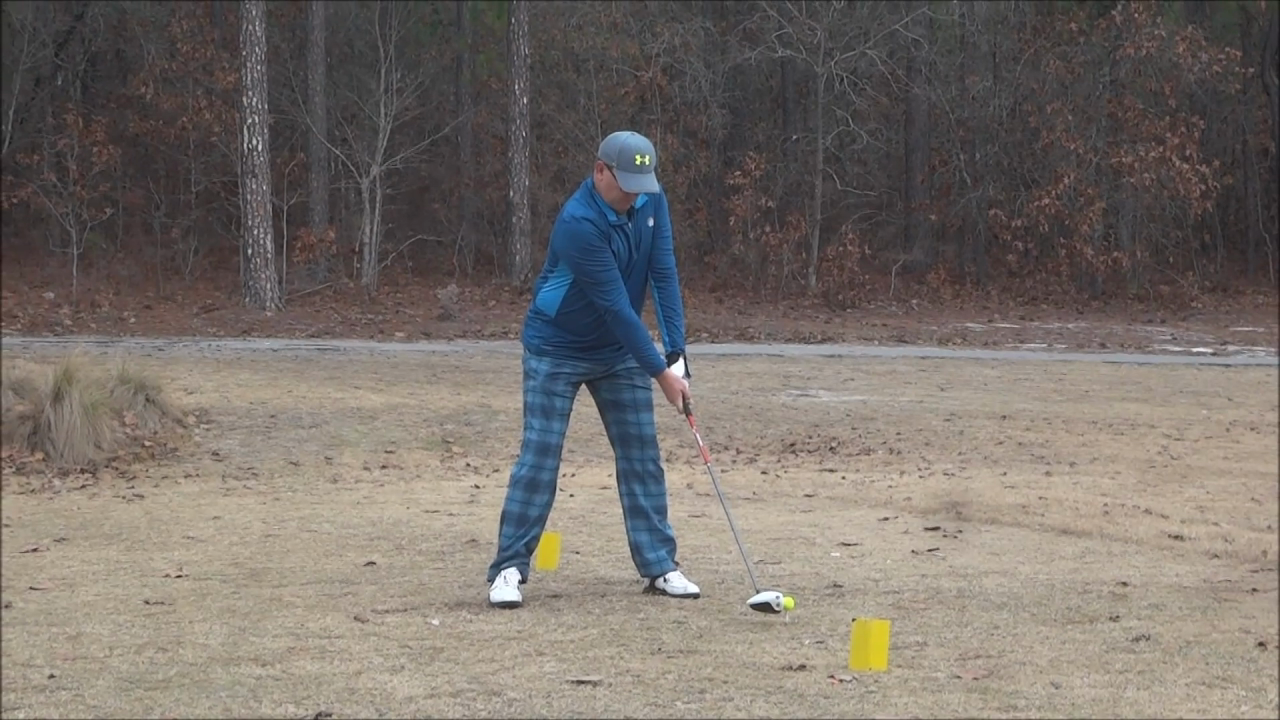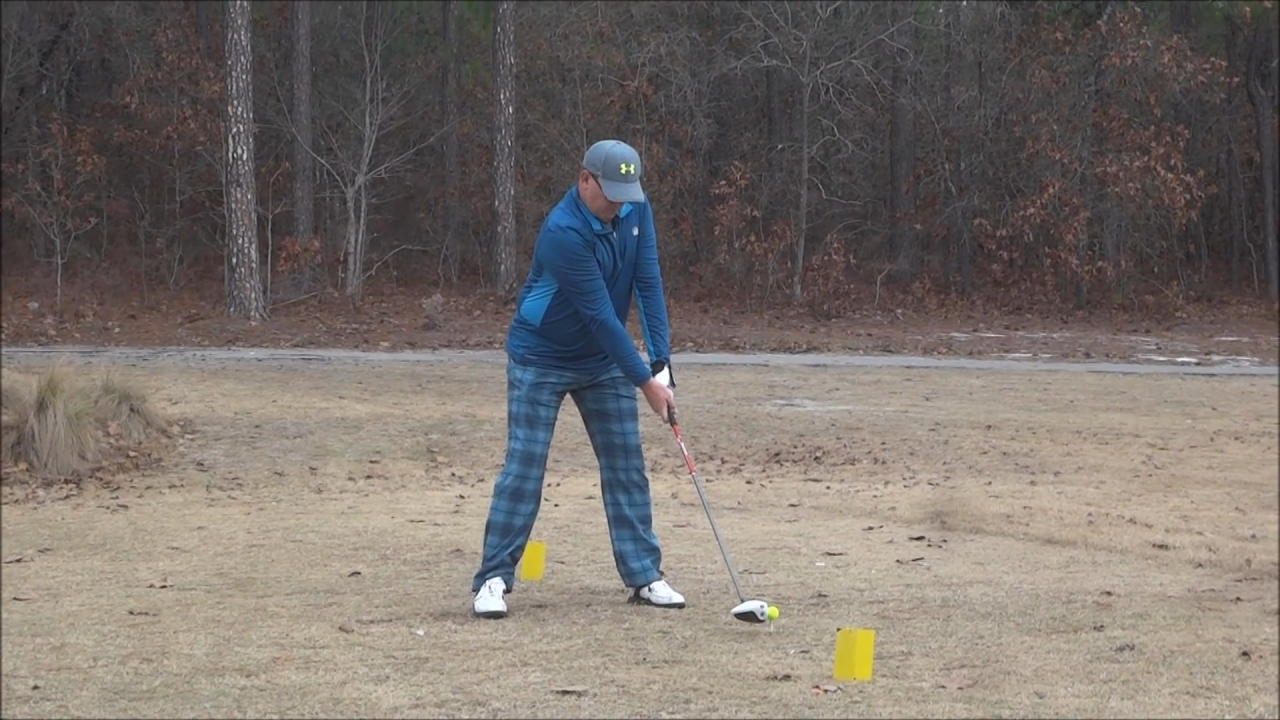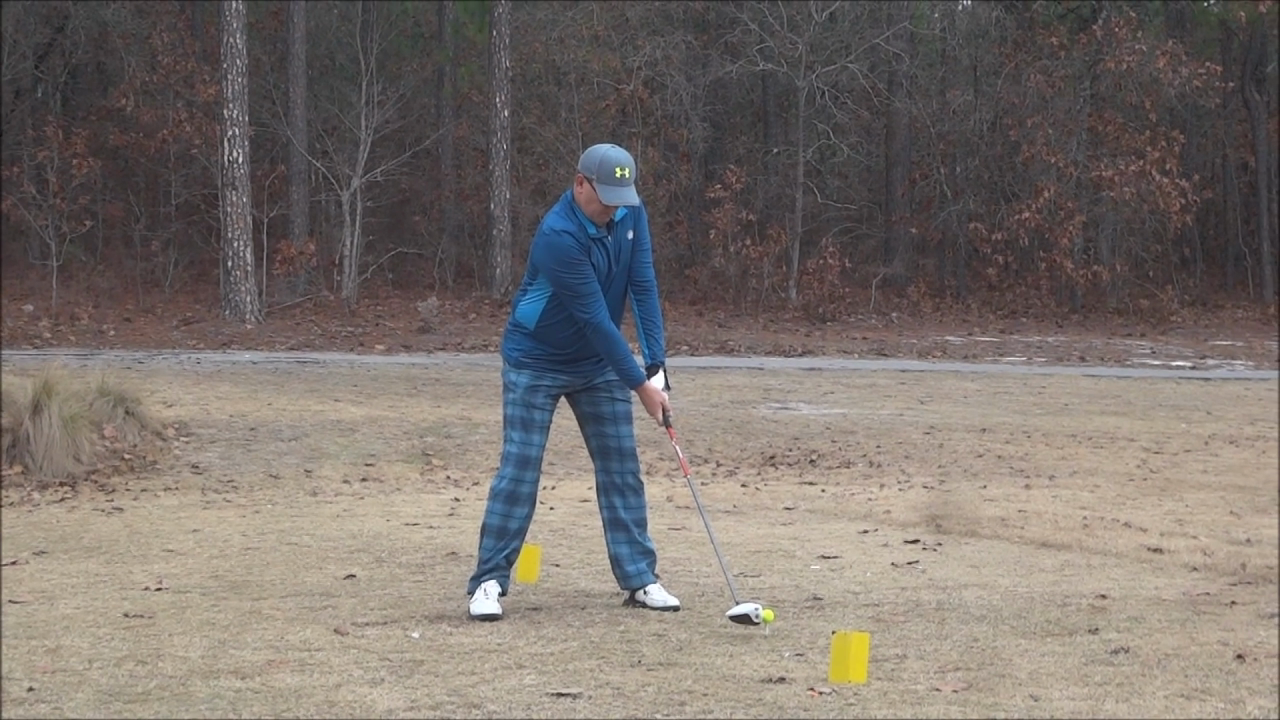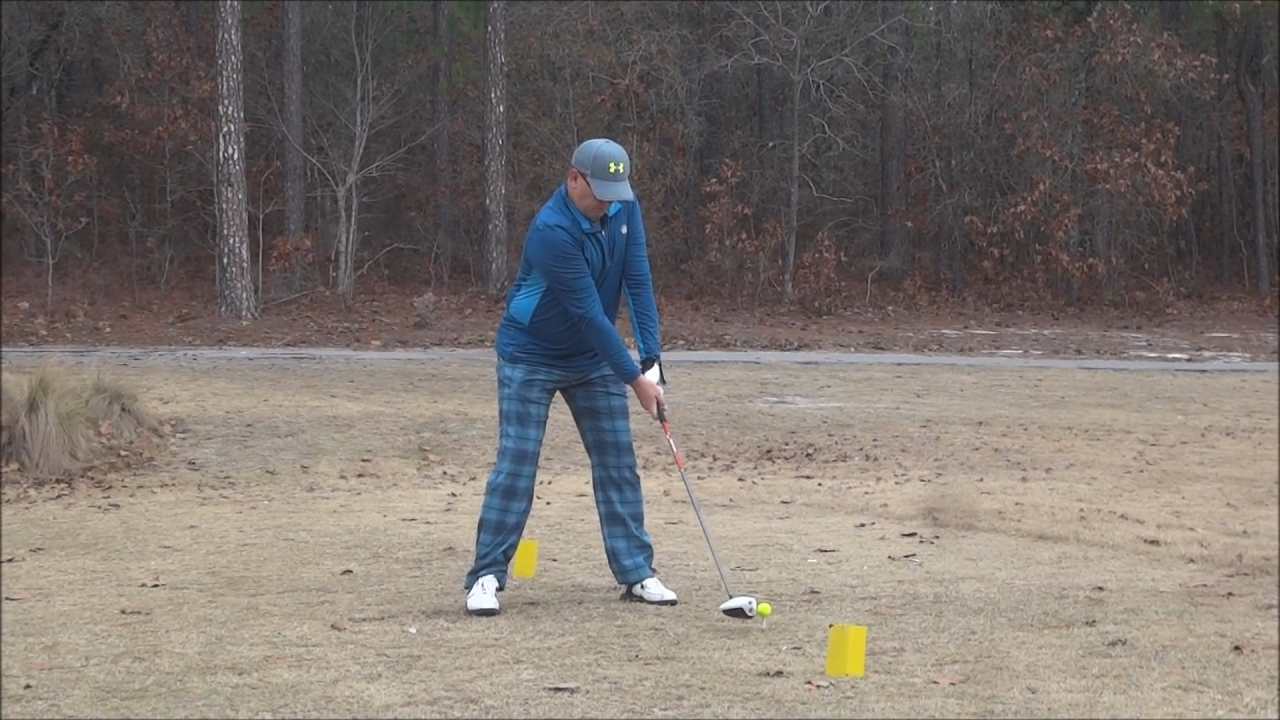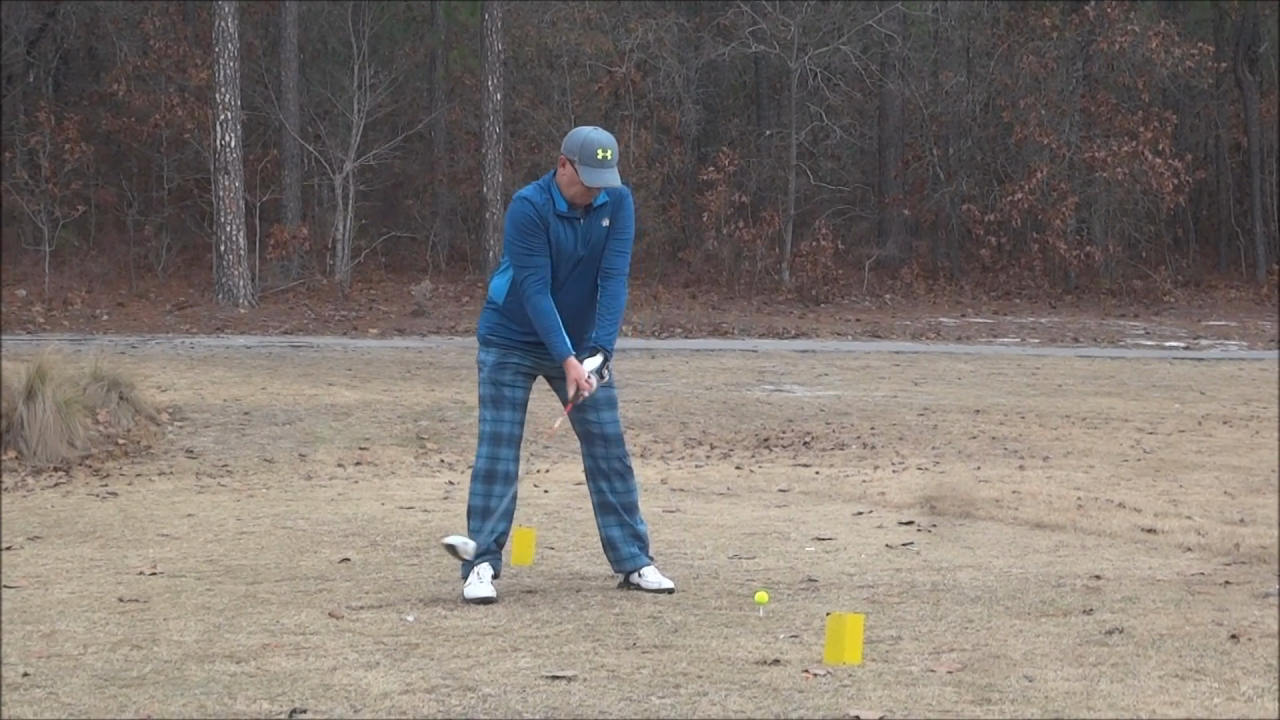
dt=1s
person 1, frame 1
left shoulder: (651, 201)
right shoulder: (578, 223)
left elbow: (664, 276)
right elbow: (615, 305)
left wrist: (677, 352)
right wrist: (660, 371)
left hip: (620, 349)
right hip: (556, 350)
left knee: (642, 456)
right knee: (539, 457)
left ankle: (659, 565)
right ankle: (509, 568)
person 1, frame 2
left shoulder: (636, 209)
right shoulder: (563, 232)
left elbow: (648, 284)
right elbow: (600, 314)
left wrist: (661, 361)
right wrist: (645, 381)
left hip: (604, 358)
right hip: (541, 359)
left knee: (627, 466)
right knee: (524, 467)
left ankle: (644, 575)
right ankle: (493, 579)
person 1, frame 3
left shoulder: (630, 213)
right shoulder: (558, 235)
left elbow: (643, 287)
right elbow: (594, 318)
left wrist: (656, 364)
right wrist: (640, 384)
left hip: (598, 361)
right hip: (536, 362)
left knee: (621, 468)
right knee: (519, 470)
left ankle: (639, 579)
right ankle: (488, 582)
person 1, frame 4
left shoulder: (624, 208)
right shoulder: (552, 230)
left elbow: (638, 282)
right elbow: (588, 312)
left wrist: (652, 357)
right wrist: (635, 378)
left hip: (593, 356)
right hip: (531, 356)
left knee: (618, 462)
right knee: (517, 463)
left ankle: (636, 573)
right ankle: (486, 576)
person 1, frame 5
left shoulder: (618, 201)
right shoulder: (528, 207)
left elbow: (614, 279)
right elbow: (535, 291)
left wrist: (600, 351)
right wrist: (565, 360)
left hip: (580, 343)
right hip: (510, 342)
left knee: (609, 450)
right knee: (498, 450)
left ankle: (633, 561)
right ankle: (481, 564)
